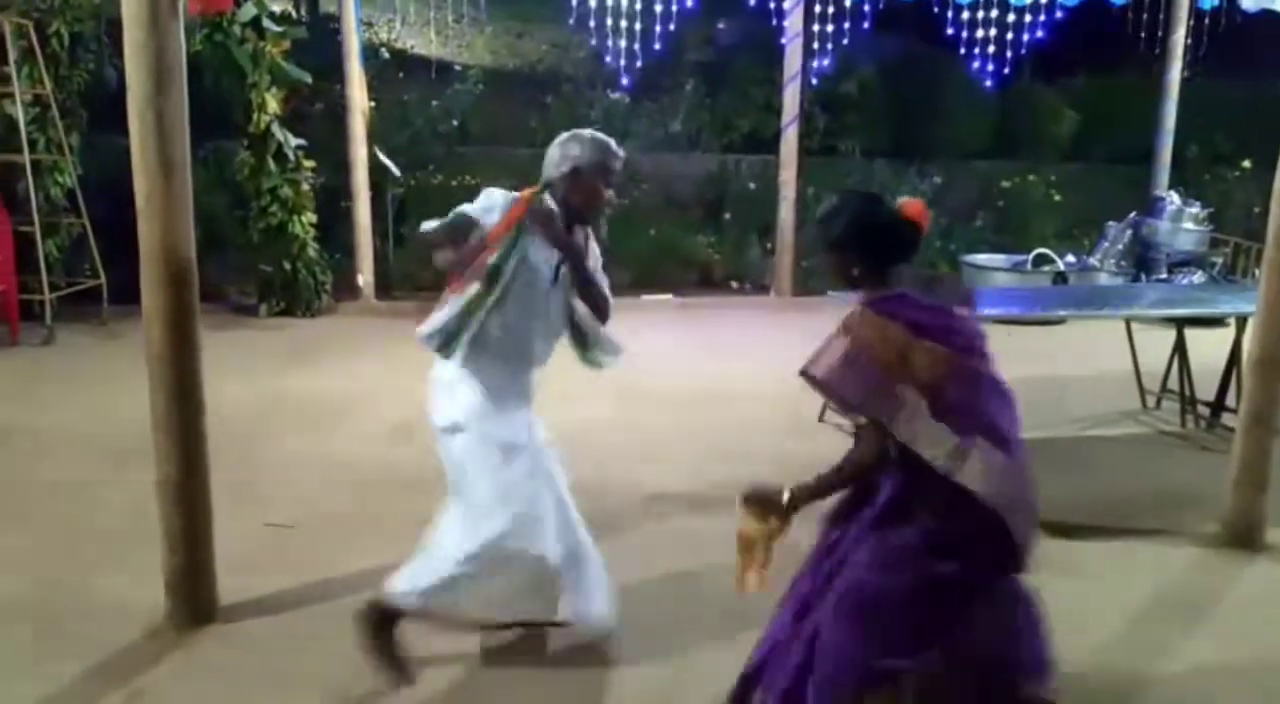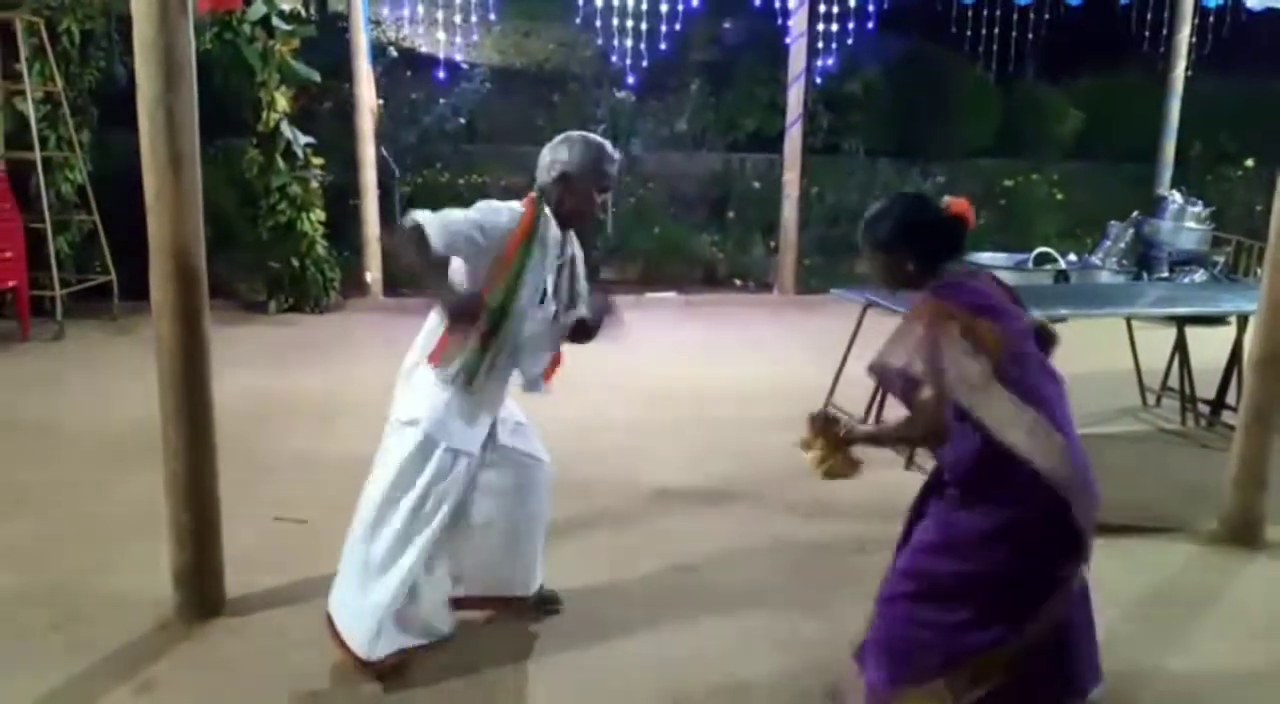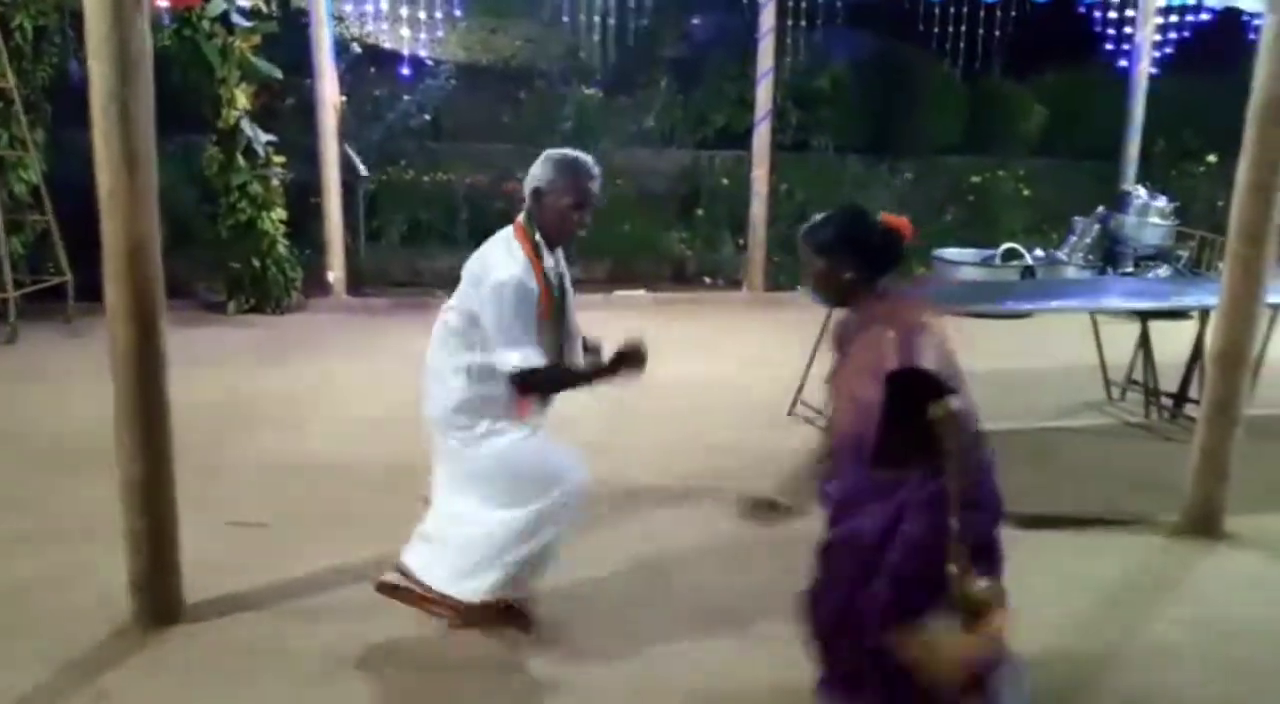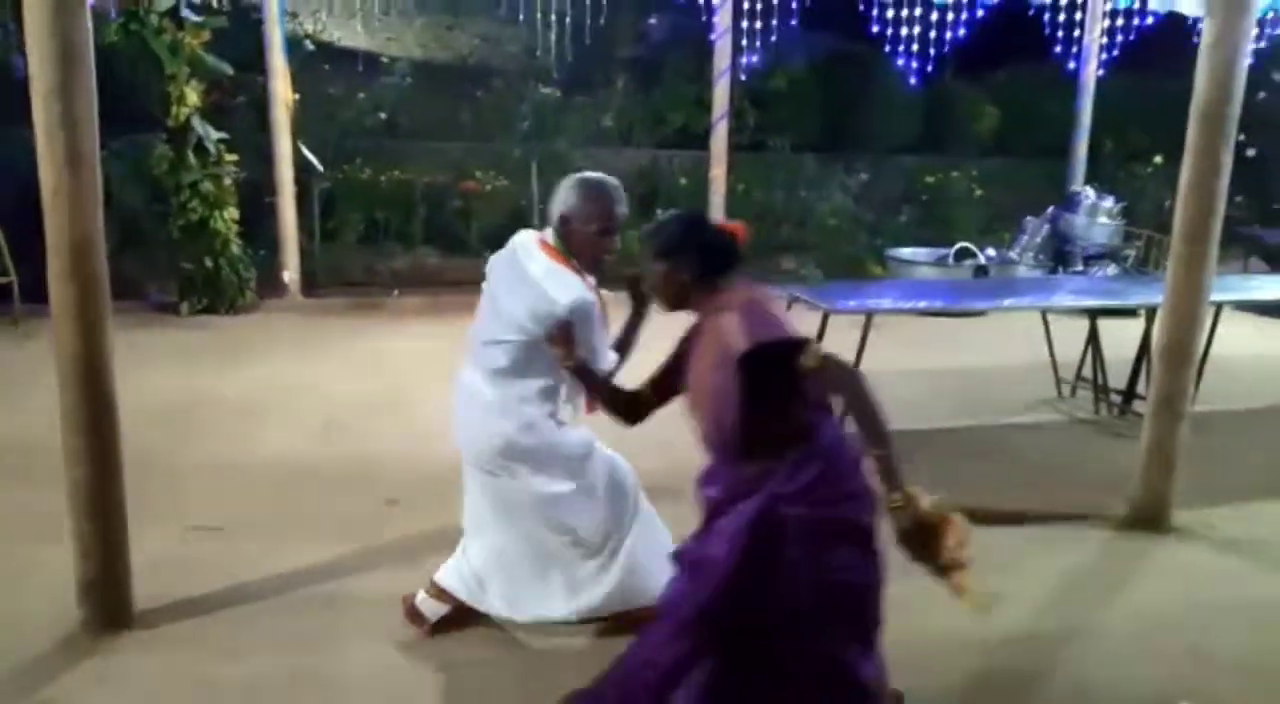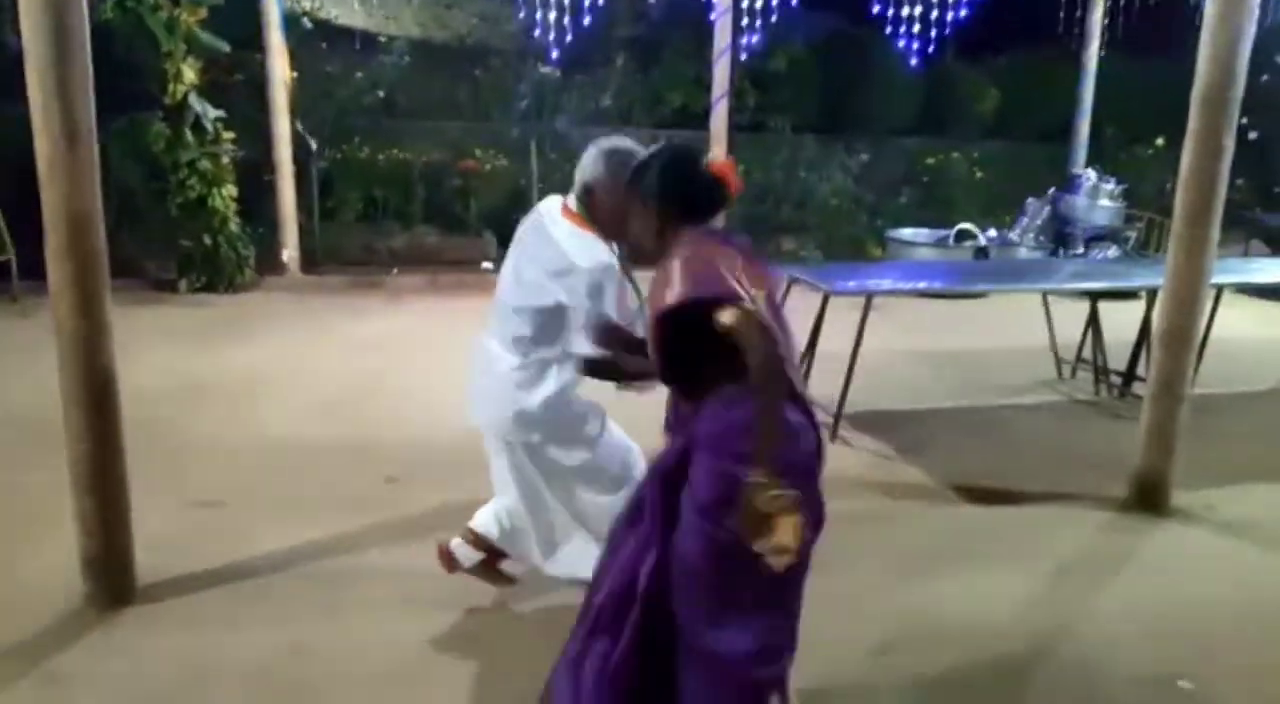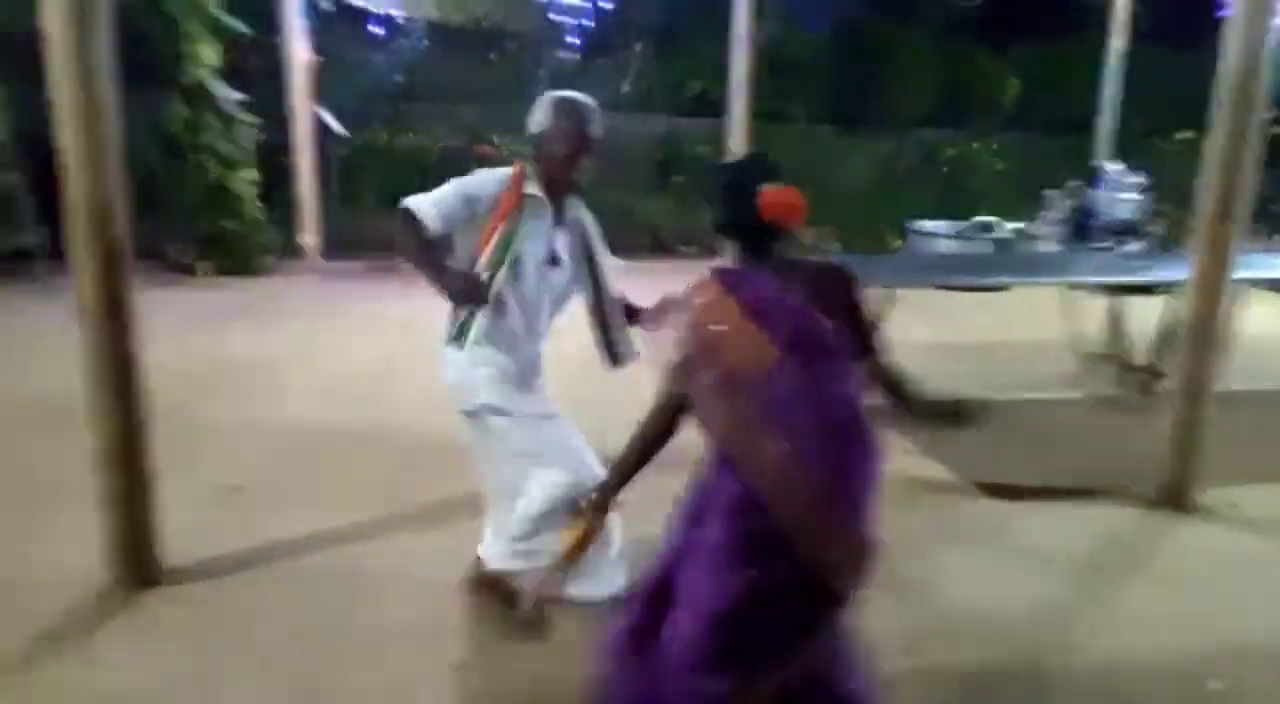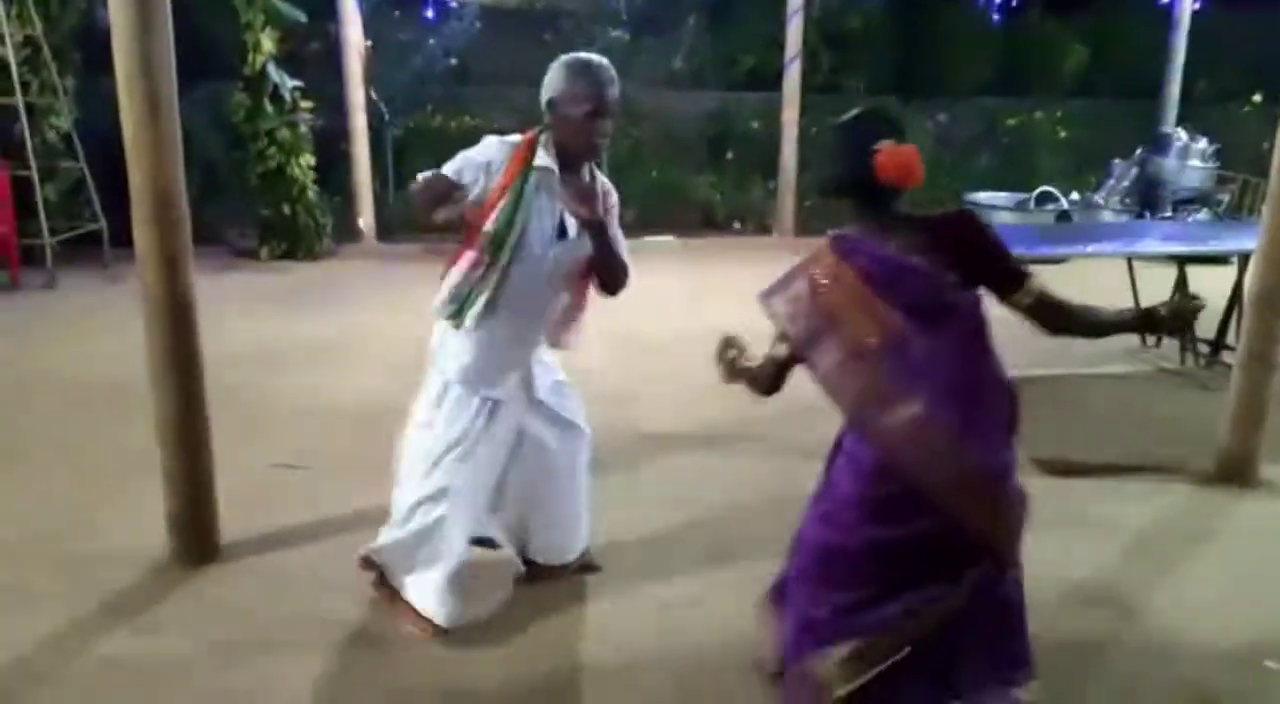
dt=0.3s
person 1, frame 1
left shoulder: (866, 332)
right shoulder: (943, 296)
left elbow: (873, 453)
left wrist: (789, 500)
left hip: (941, 495)
right hip: (994, 477)
left knee: (864, 614)
person 1, frame 2
left shoulder: (931, 317)
right shoulder: (980, 285)
left elbow: (931, 427)
right elbow: (1044, 340)
left wrist: (850, 434)
left hip: (1002, 482)
right hip: (1043, 469)
left knee: (923, 600)
right knee: (1034, 596)
person 1, frame 3
left shoulder: (903, 331)
right shoulder: (856, 329)
left elbow: (958, 435)
right elbow: (852, 428)
left wrist: (960, 555)
left hip: (929, 507)
right hip: (875, 502)
left knee: (926, 647)
right knee: (847, 611)
person 1, frame 4
left shoulder: (741, 314)
right shoulder: (701, 337)
left elbow: (842, 379)
right elbow: (634, 409)
left wrist: (895, 492)
right wrist: (576, 367)
left hip: (806, 498)
right hip: (754, 501)
left knee: (821, 650)
right knee: (702, 619)
person 1, frame 5
left shoulder: (692, 260)
right shoulder: (720, 256)
left elbow: (760, 344)
left wrist: (767, 478)
right wrist: (623, 340)
left hip: (739, 453)
right hip: (738, 449)
left knee: (725, 625)
person 1, frame 6
left shoulder: (707, 307)
right shoulder: (831, 286)
left elbow: (664, 420)
right elbow: (889, 384)
left wrist: (602, 496)
right wrist: (937, 408)
left hip: (756, 501)
right hip: (832, 492)
left knee: (708, 636)
right knee: (799, 609)
person 1, frame 7
left shoulder: (822, 276)
right shoulder: (957, 236)
left elbow: (769, 374)
right elbow: (1049, 313)
left wrist: (736, 365)
right wrist: (1151, 317)
left hip: (886, 459)
right hip: (973, 453)
left knee: (834, 583)
right knee: (971, 564)
person 2, frame 1
left shoulder: (583, 243)
right shoulder: (503, 211)
left elbow: (599, 319)
right elbow: (430, 242)
left wrist: (570, 251)
right wrist: (454, 237)
left hip: (514, 394)
right hip: (472, 387)
left knee: (540, 495)
right knee: (501, 515)
left ankle: (516, 600)
right ankle: (392, 607)
person 2, frame 2
left shoulder: (567, 247)
right shoulder: (502, 224)
left elbow: (581, 330)
right elbow: (404, 233)
left wrist: (592, 313)
right wrist: (448, 288)
left hip: (488, 394)
right hip: (441, 391)
left knee: (524, 473)
right knee: (411, 510)
left ankle: (509, 587)
right ankle: (363, 628)
person 2, frame 3
left shoulder: (545, 250)
right shoulder: (514, 276)
right elbow: (526, 380)
left wrist: (574, 346)
right wrist: (610, 369)
left hip: (480, 397)
right hip: (472, 405)
left knee: (484, 499)
right knee: (556, 482)
left ankle: (440, 581)
right ankle: (465, 587)
person 2, frame 4
left shoulder: (520, 248)
right shoulder: (571, 300)
right elbow: (600, 373)
right wrist: (638, 313)
left hip: (480, 413)
right hip: (516, 427)
left knee: (504, 518)
right knee: (610, 488)
left ankle: (439, 601)
right ankle: (635, 597)
person 2, frame 5
left shoulder: (545, 216)
right shoulder: (592, 261)
right elbow: (596, 361)
left wrist: (622, 299)
left hip: (505, 385)
right hip: (533, 398)
left knee: (535, 482)
right knee: (620, 473)
left ankle: (473, 547)
person 2, frame 6
left shoulder: (575, 218)
right shoulder: (493, 190)
left elbow: (597, 293)
right elbow: (412, 221)
left wrist: (642, 315)
right wrist: (446, 275)
left hip: (517, 364)
right hip: (486, 362)
left knee: (519, 470)
right knee: (565, 471)
left ankle: (498, 565)
right ankle: (504, 565)
person 2, frame 7
left shoulder: (601, 192)
right shoulder: (502, 159)
left elbow: (611, 284)
right elbow: (433, 185)
left wrist: (595, 224)
right wrist: (442, 192)
left hip: (530, 349)
right hip: (472, 345)
left knee: (561, 438)
right knee: (455, 466)
left ankle: (550, 551)
right ankle: (404, 568)
